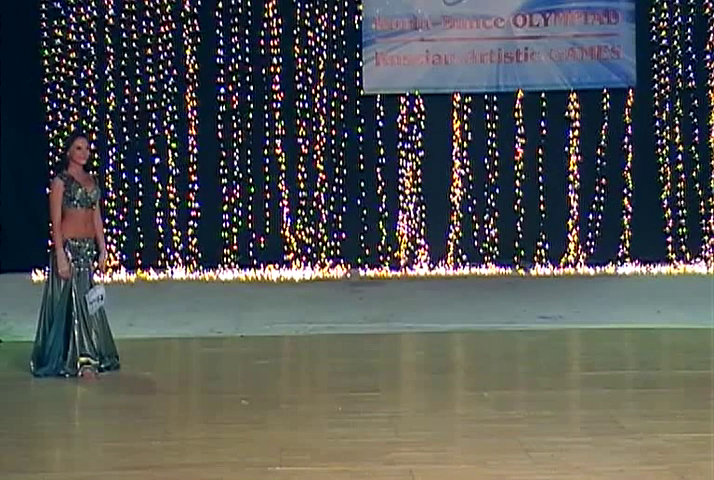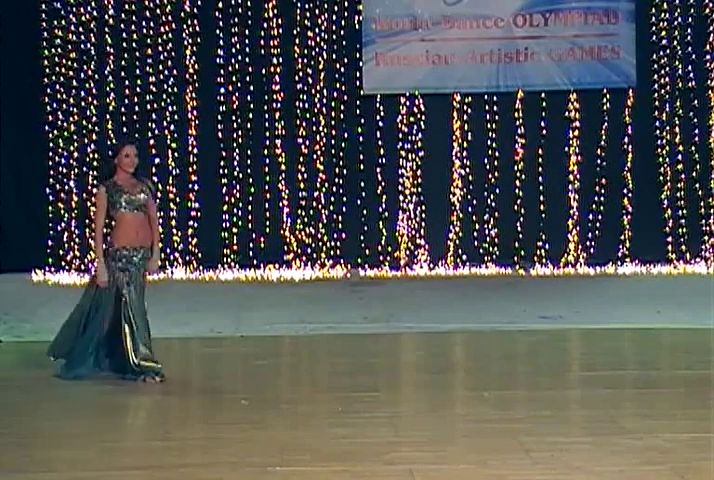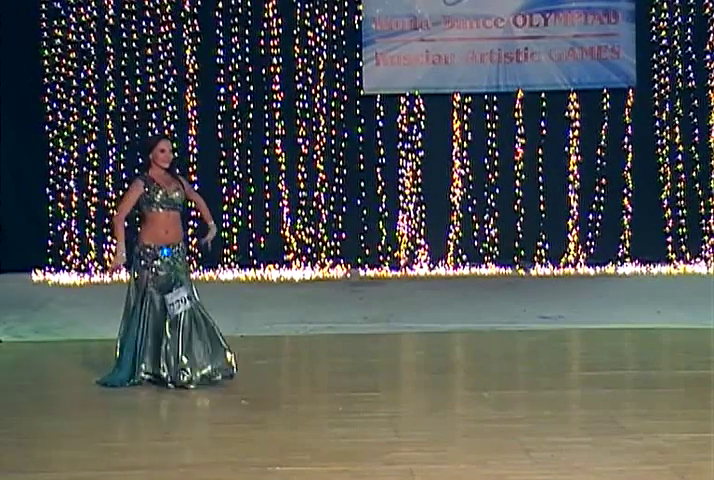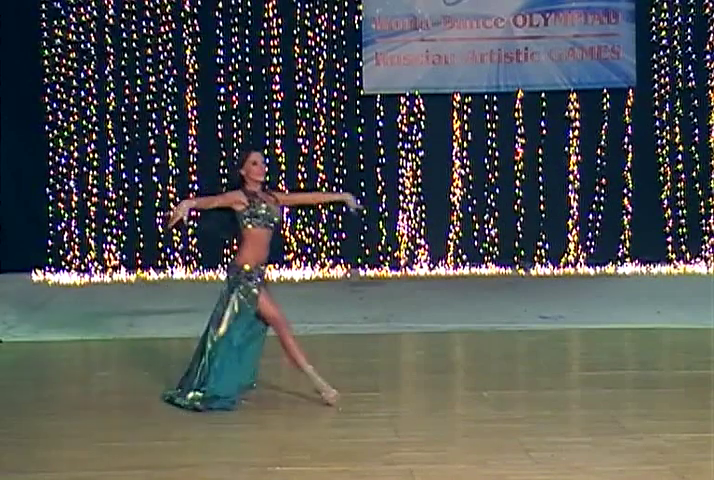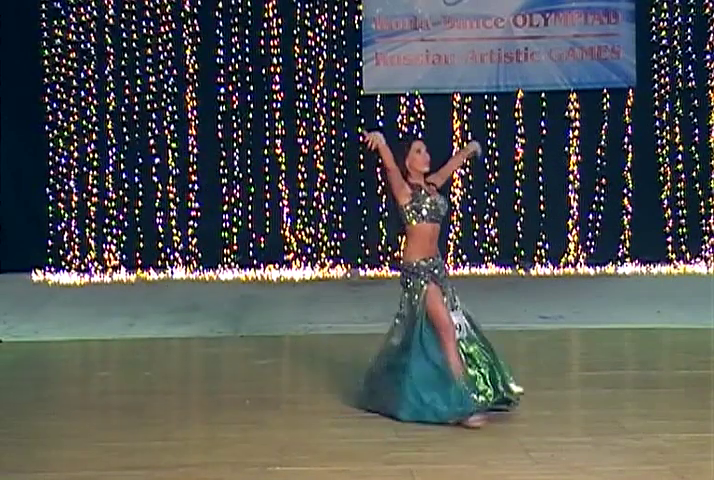
dt=1s
person 1, frame 1
left shoulder: (91, 179)
right shoulder: (60, 181)
right elbow: (56, 221)
left wrist: (102, 249)
right wrist: (60, 255)
left hip: (88, 246)
right hip: (69, 246)
left knee: (85, 301)
right knee: (72, 302)
left ankle: (85, 356)
right ankle: (79, 360)
person 1, frame 2
left shoulder: (144, 185)
right shoulder: (106, 189)
left elbow: (154, 220)
right elbow: (98, 229)
left wrist: (155, 252)
right wrist: (100, 263)
left hip: (142, 253)
right hip: (119, 254)
left knee: (116, 307)
right knee: (132, 309)
left ankle: (99, 356)
right ankle: (142, 365)
person 1, frame 3
left shoulder: (178, 180)
right shoulder: (142, 183)
left elbow: (197, 199)
right elbow: (119, 216)
left wrist: (211, 224)
right wrist: (120, 249)
left hip: (176, 252)
right hip: (149, 252)
left knee: (182, 308)
right knee: (147, 311)
left ankle: (183, 367)
right ankle: (144, 367)
person 1, frame 4
left shoulder: (271, 197)
right shoulder: (239, 196)
left elbow: (304, 197)
right elbow: (209, 200)
left wrist: (341, 196)
right wrist: (187, 204)
left hip: (254, 271)
right hip: (245, 271)
left knee: (243, 329)
right knee: (280, 323)
right ankle: (317, 382)
person 1, frame 5
left shoulder: (431, 185)
right shoulder: (404, 189)
left elbow: (450, 165)
right elbow: (391, 166)
left wrist: (469, 149)
right wrist: (381, 143)
left hip: (435, 266)
right hip: (417, 268)
left knee: (460, 329)
right knee: (447, 332)
right ankle: (461, 404)
